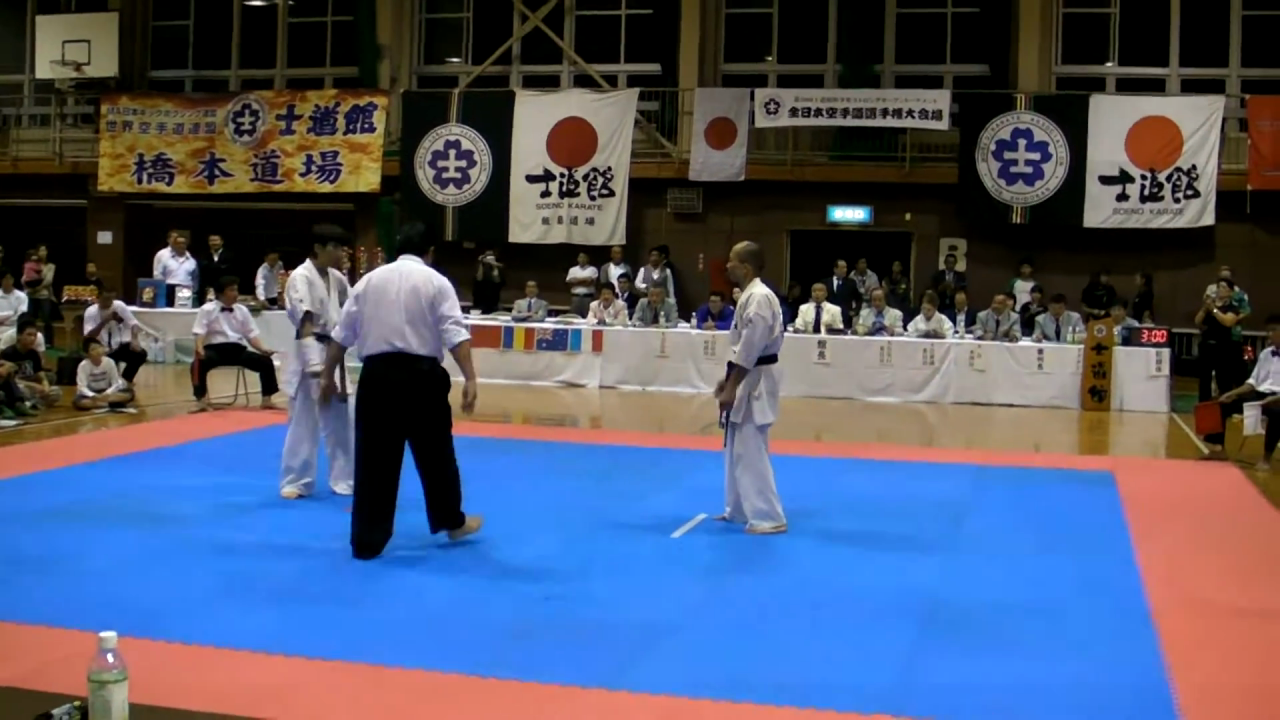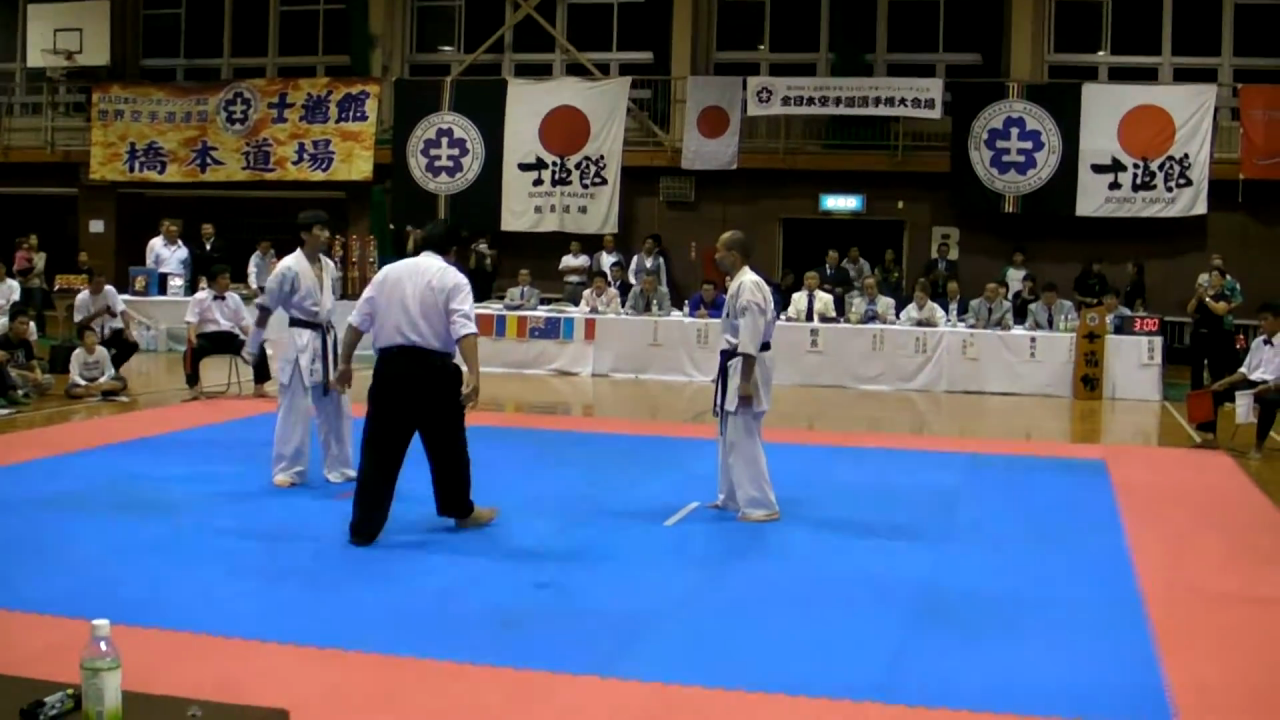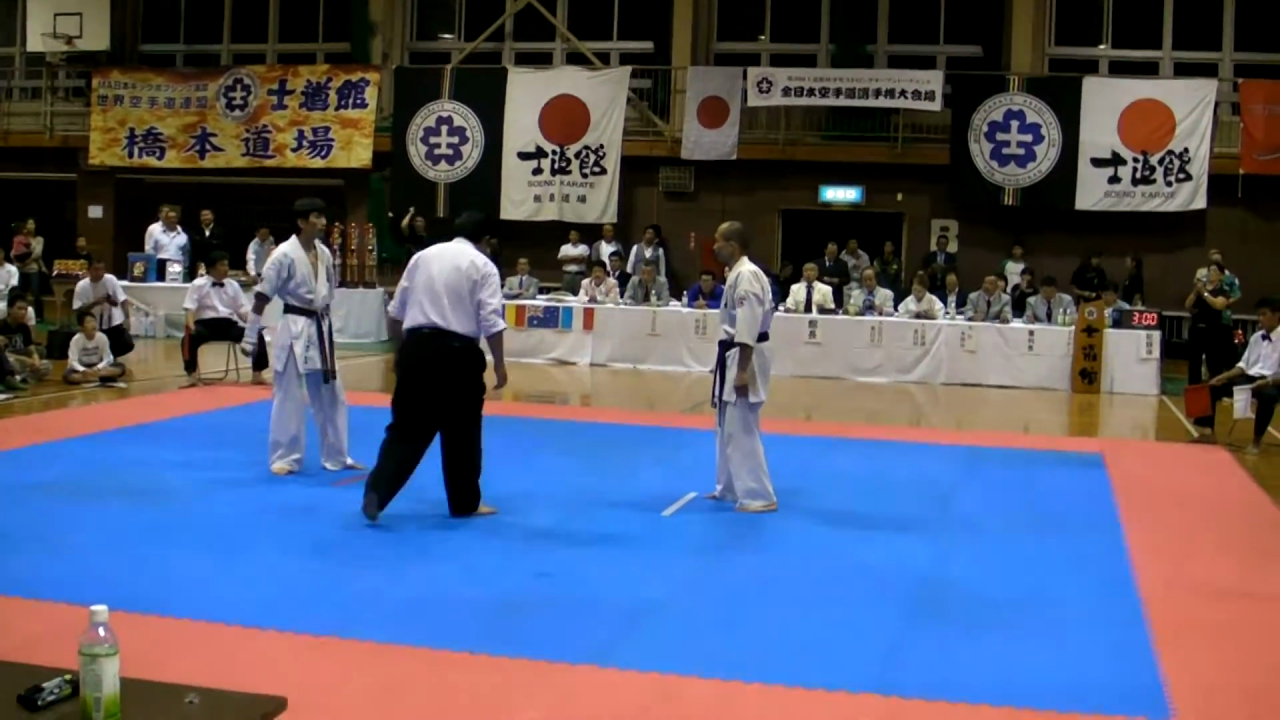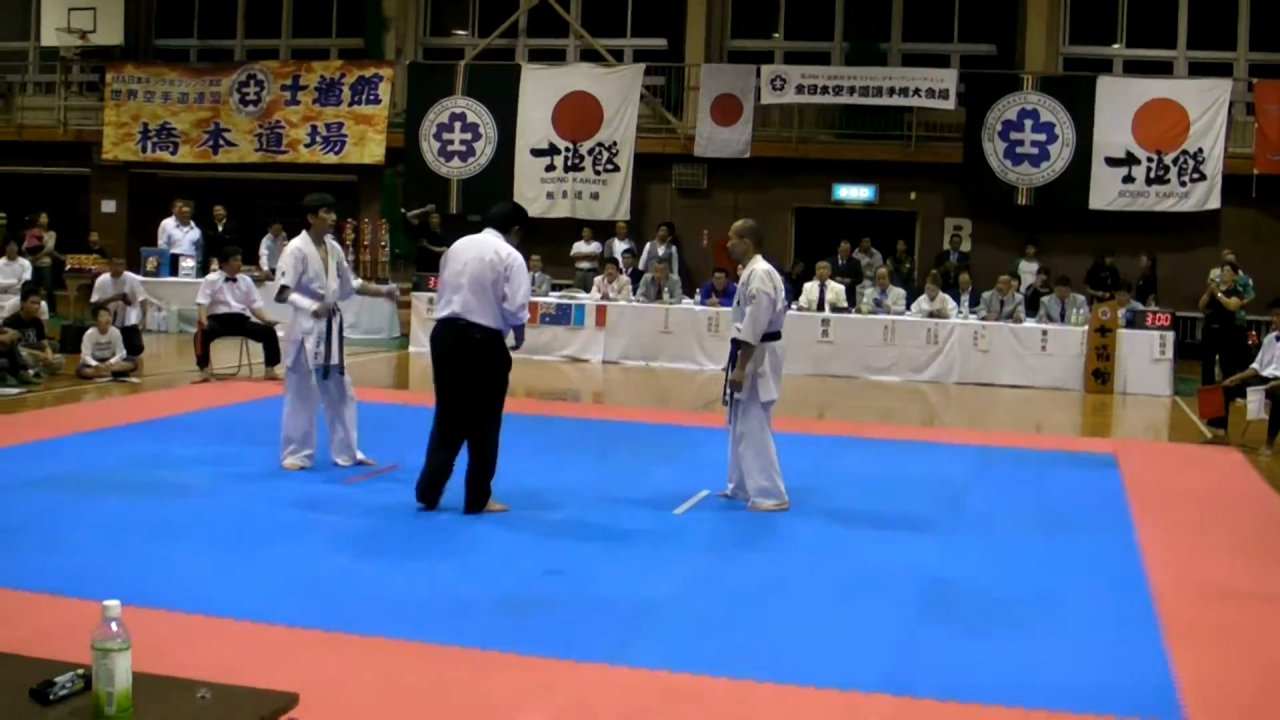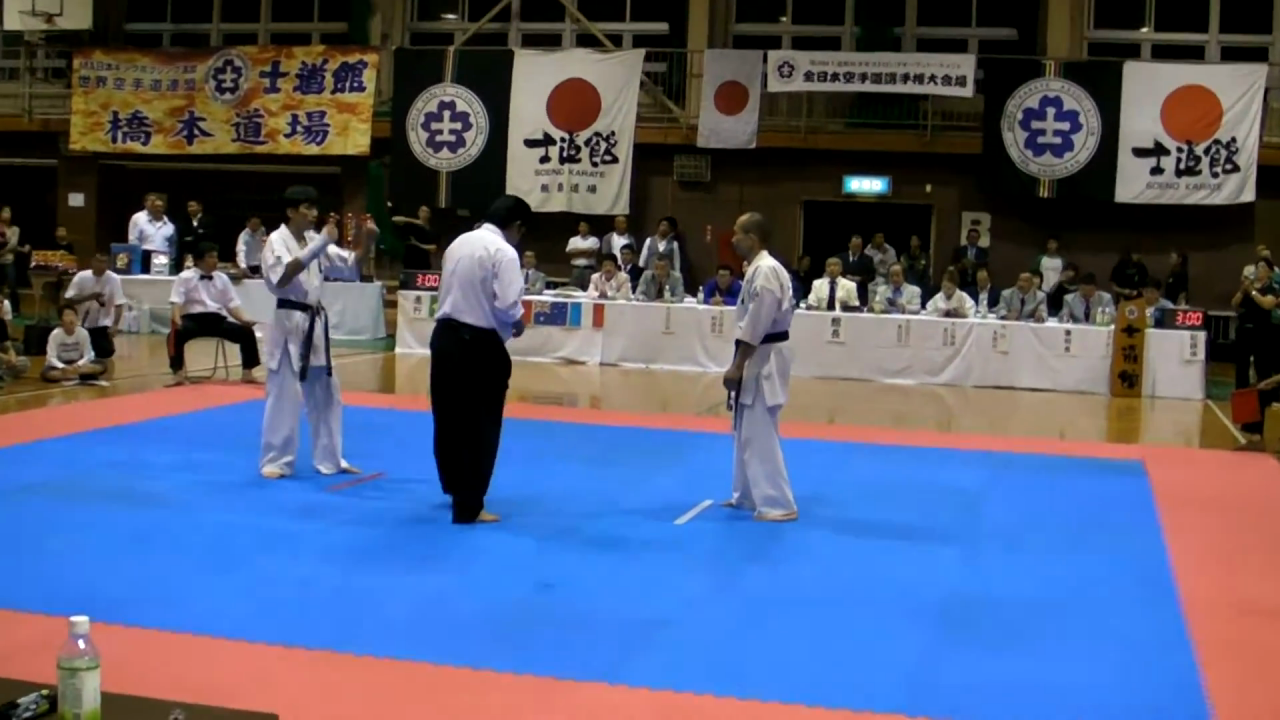
dt=0.2s
person 1, frame 1
left shoulder: (370, 279)
right shoulder: (437, 282)
left elbow: (342, 332)
right elbow: (456, 334)
left wrist: (329, 374)
right wrist: (470, 380)
left hip: (377, 375)
right hip: (422, 376)
left knee: (374, 461)
right knee: (436, 453)
left ankle: (365, 541)
right ankle: (451, 522)
person 1, frame 2
left shoulder: (388, 272)
right shoulder: (454, 279)
left elbow: (359, 320)
right elbow: (464, 329)
left wrist: (345, 362)
right wrist: (473, 375)
left hip: (391, 367)
right hip: (433, 369)
left knee: (379, 449)
right knee: (448, 444)
left ankle: (363, 528)
right ankle: (461, 511)
person 1, frame 3
left shoulder: (423, 255)
right shoulder: (483, 266)
left elbow: (396, 309)
right elbow: (491, 320)
left wrist: (400, 347)
right wrist: (500, 363)
left hip: (415, 346)
right hip: (457, 352)
left knee: (405, 427)
right knee: (463, 431)
right ankle: (465, 503)
person 1, frame 4
left shoulder: (458, 246)
right shoulder: (510, 256)
right elbow: (515, 310)
right wrist: (519, 335)
left hip: (446, 335)
right hip: (482, 344)
left knee: (448, 418)
right knee: (482, 423)
left ankle: (429, 491)
right ankle: (477, 499)
person 1, frame 5
left shoulder: (458, 243)
right shoulder: (503, 252)
right elbow: (507, 307)
right wrist: (519, 325)
left hip: (445, 337)
right hip: (479, 346)
left knee: (449, 421)
right knee: (480, 427)
left ankle: (455, 487)
right ankle: (468, 507)
person 2, frame 1
left shoulder: (758, 297)
right shoulder: (751, 295)
left elbow: (749, 349)
left wrist: (731, 387)
right wrist: (729, 383)
left hip: (754, 380)
right hip: (747, 380)
left knee: (751, 451)
right knee: (737, 448)
person 2, frame 2
left shoulder: (748, 285)
right shoulder: (740, 283)
left elbow: (751, 338)
left wrist: (746, 381)
left hip: (746, 368)
right hip: (737, 366)
left knee: (744, 438)
right knee: (731, 436)
person 2, frame 3
left shoulder: (746, 275)
right shoulder: (739, 274)
left elbow: (749, 328)
left wrist: (743, 370)
left hip: (744, 359)
right hip: (735, 357)
left knee: (742, 429)
right knee: (729, 427)
person 2, frame 4
left shoulder: (759, 273)
right shoulder: (753, 271)
left elbow: (754, 326)
left wrist: (740, 367)
left hip: (756, 357)
right hip: (751, 356)
left knee: (754, 427)
right knee: (741, 425)
person 2, frame 5
left shoulder: (765, 271)
right shoulder: (761, 268)
left elbow: (755, 325)
left wrist: (737, 366)
left hip: (763, 358)
right hip: (759, 357)
left knee: (760, 434)
right knee: (747, 431)
left ankle: (779, 504)
right ankle: (748, 495)
person 3, frame 1
left shoulder: (338, 278)
right shoulder: (301, 276)
right elbow: (305, 319)
right wrist: (314, 361)
right hip: (309, 354)
left knee: (341, 422)
right knee: (305, 422)
person 3, frame 2
left shoulder: (329, 266)
right shoulder: (289, 267)
right elbow: (265, 308)
right wrist: (252, 347)
left hip: (326, 341)
right hip: (301, 342)
left knee: (337, 410)
right knee: (296, 410)
person 3, frame 3
left shoulder: (324, 253)
right shoulder: (285, 254)
right elbow: (261, 297)
right wrist: (249, 337)
left hip: (322, 328)
right hip: (295, 329)
left knee: (332, 397)
right knee: (291, 398)
person 3, frame 4
left shoulder: (334, 248)
right shoulder: (296, 248)
left elbow: (348, 286)
right elbow: (281, 292)
left wrist: (382, 292)
right wrist: (309, 307)
left hip: (331, 324)
right hip: (306, 327)
left knee: (341, 393)
right knee: (301, 394)
person 3, frame 5
left shoulder: (317, 240)
right shoulder: (277, 241)
left elbow: (350, 265)
right elbow: (283, 276)
left wrist: (365, 242)
right wrist: (316, 246)
left hip: (315, 323)
right hip: (290, 323)
left knee: (325, 396)
right knee: (284, 396)
left ankle: (330, 459)
right ankle: (275, 461)
